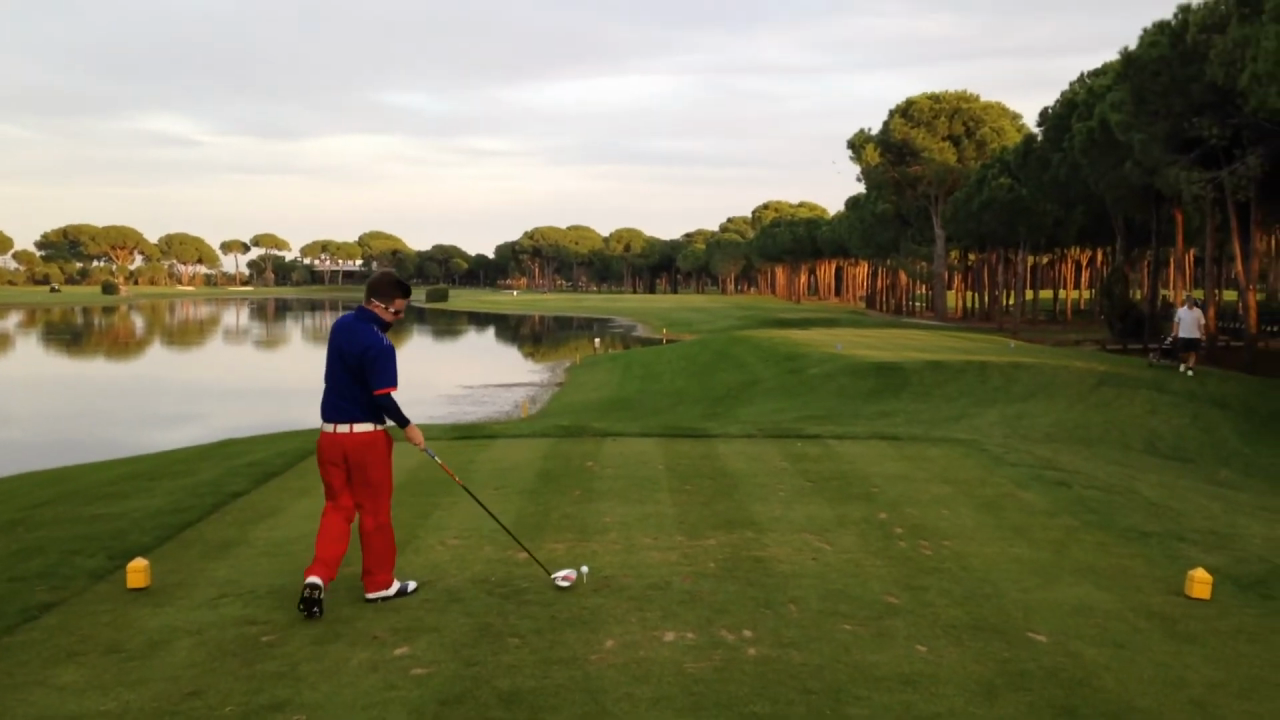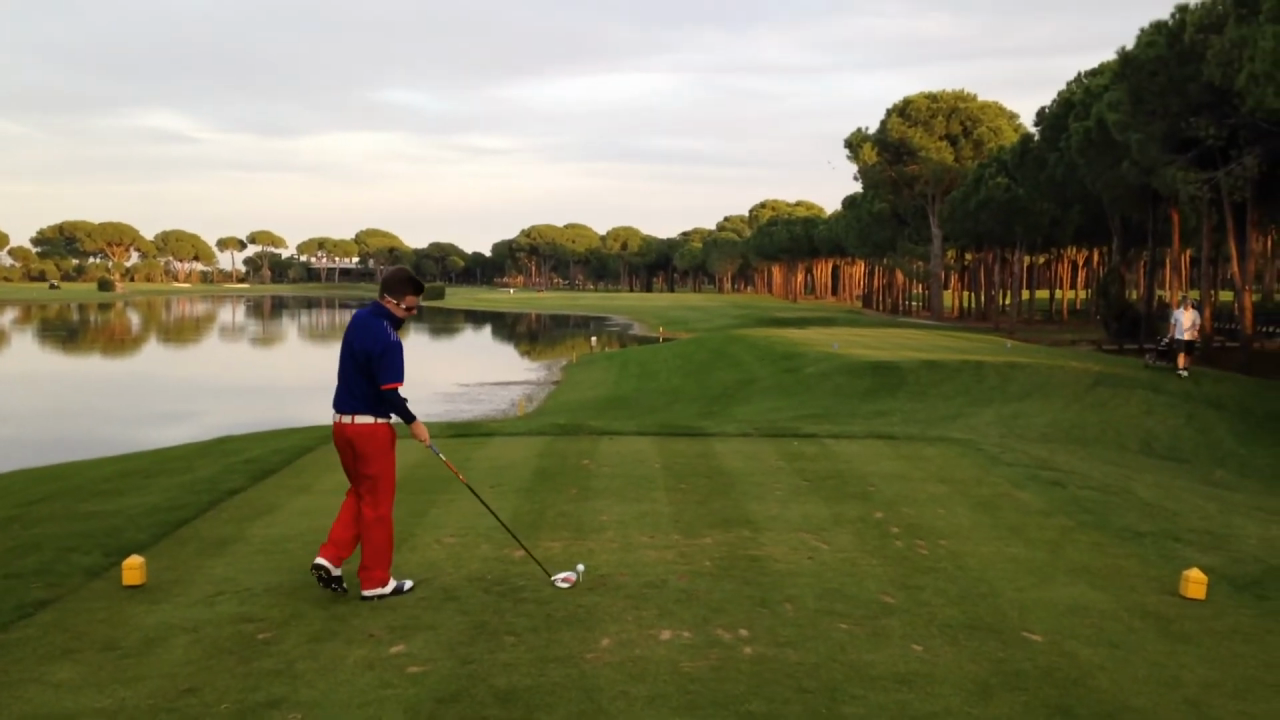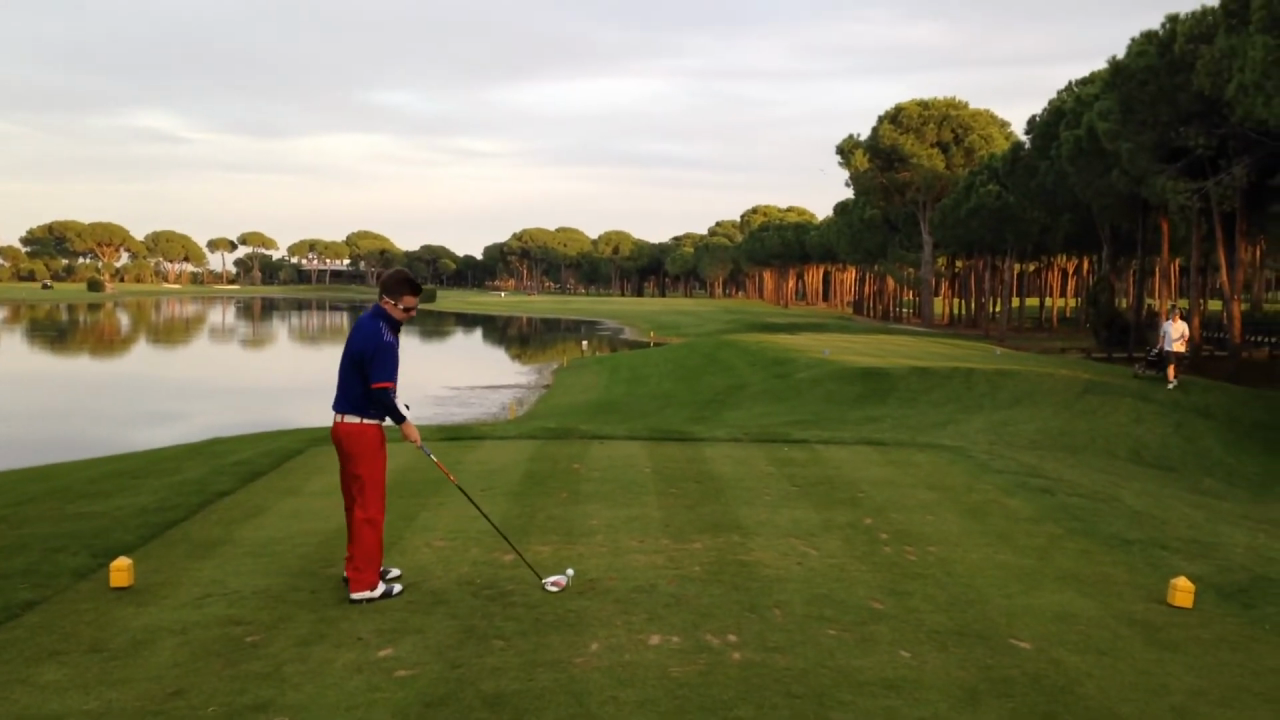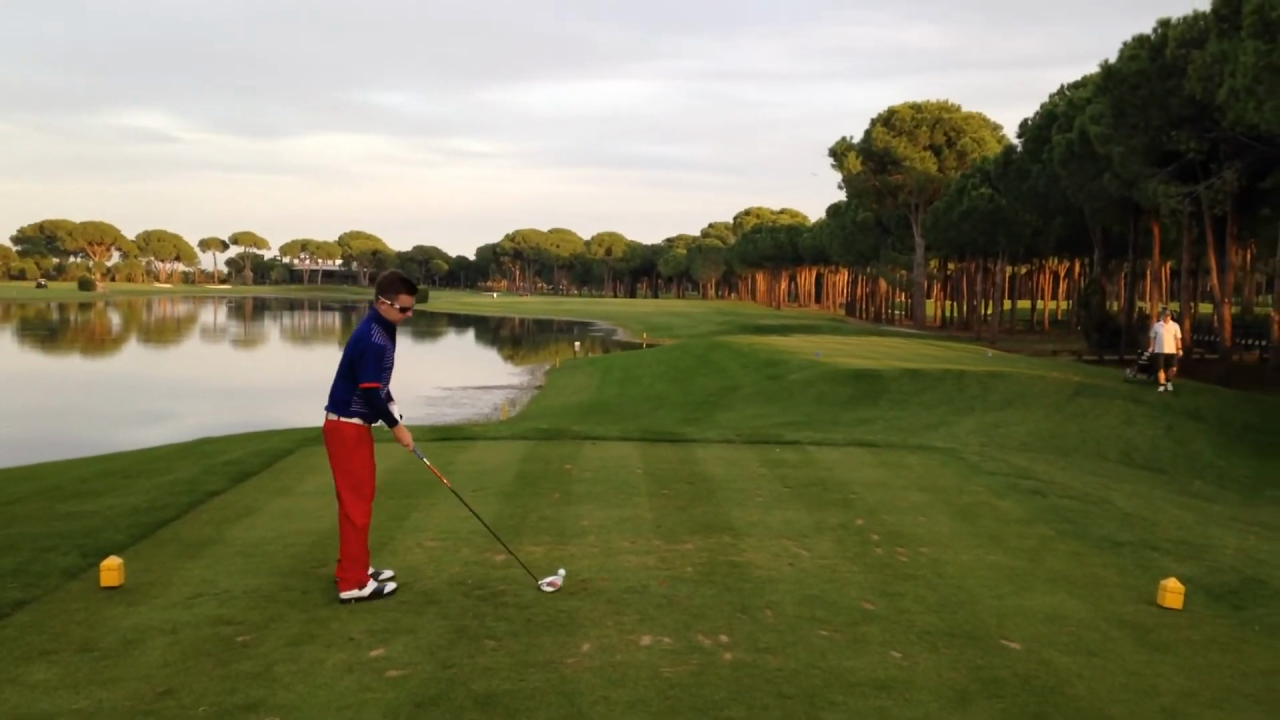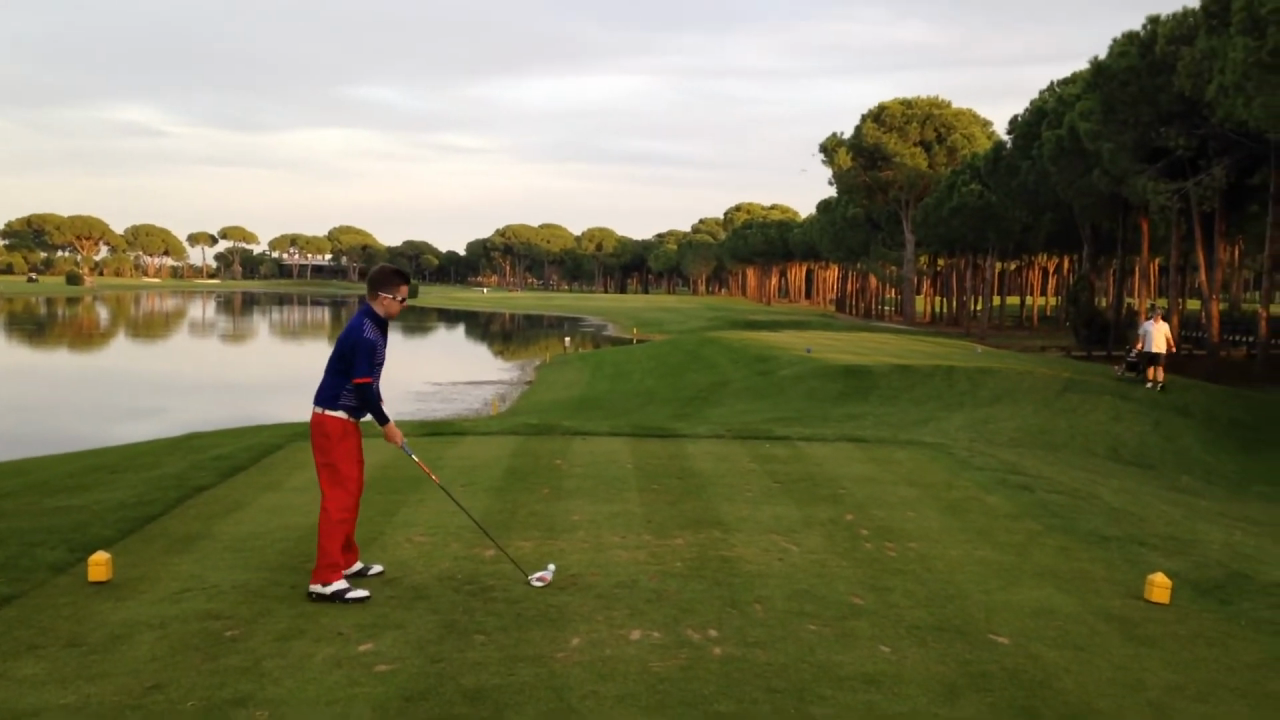
dt=0.2s
person 1, frame 1
left shoulder: (341, 325)
right shoulder: (379, 345)
right elbow: (382, 398)
right wrist: (407, 427)
left hip: (330, 433)
right hip: (366, 435)
left knee: (337, 507)
right knee: (374, 510)
left ankle: (317, 576)
right ankle: (379, 583)
person 1, frame 2
left shoulder: (359, 318)
right shoulder: (388, 341)
right elbow: (389, 393)
right wrist: (413, 423)
left hip: (343, 422)
right hip: (371, 427)
left knee: (359, 493)
right knee: (377, 503)
left ankle: (330, 557)
right ankle: (375, 581)
person 1, frame 3
left shoulder: (365, 321)
right shoulder: (383, 340)
right elbow: (380, 393)
left wrist: (396, 398)
right wrist: (404, 423)
left hip: (345, 421)
right hip: (363, 427)
left knee: (357, 497)
right knee: (370, 504)
left ankle: (358, 567)
right ankle: (364, 584)
person 1, frame 4
left shoulder: (378, 328)
right shoulder: (374, 339)
right elbow: (369, 392)
left wrist: (392, 404)
right wrist: (396, 426)
left hip: (350, 423)
right hip: (348, 426)
left knee: (358, 497)
right knee: (356, 501)
left ankle: (354, 568)
right ankle: (354, 583)
person 1, frame 5
left shoulder: (374, 324)
right shoulder: (364, 334)
right elbow: (363, 387)
left wrist: (381, 407)
right wrist: (386, 424)
left hip: (344, 418)
right hip: (333, 420)
left knee: (351, 490)
right knee: (339, 495)
left ankle: (345, 561)
right ankle: (326, 579)
